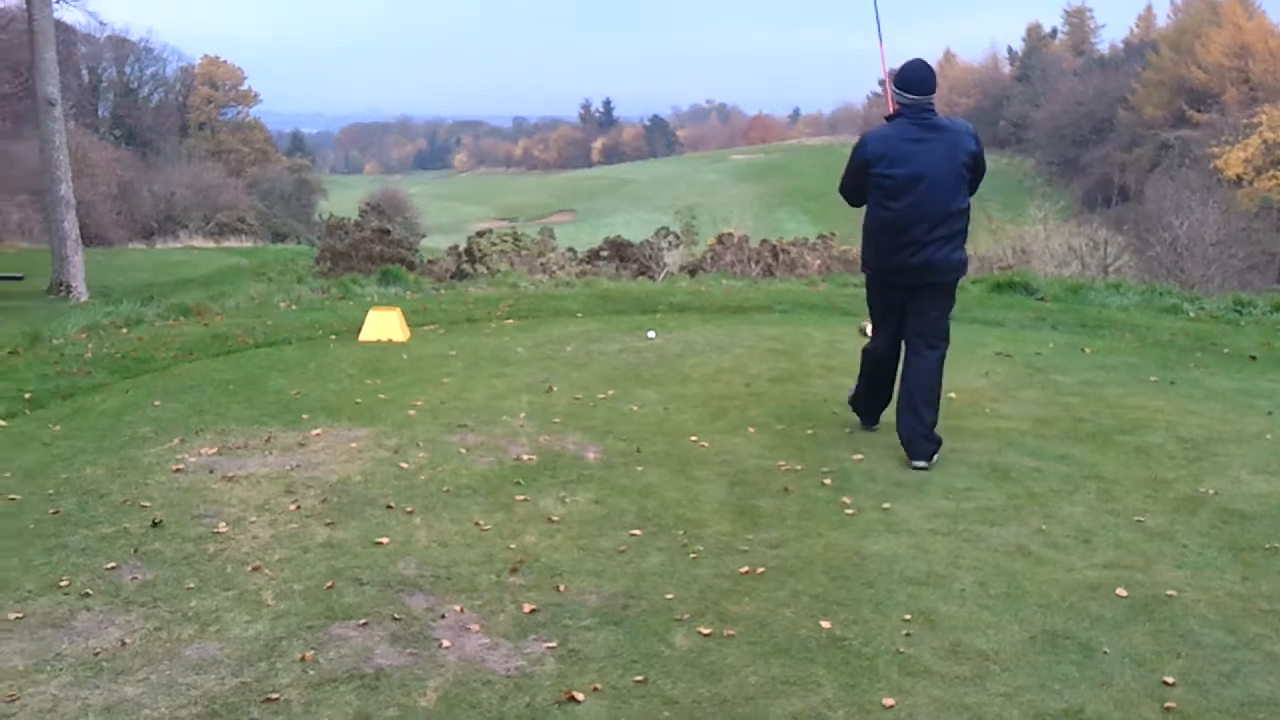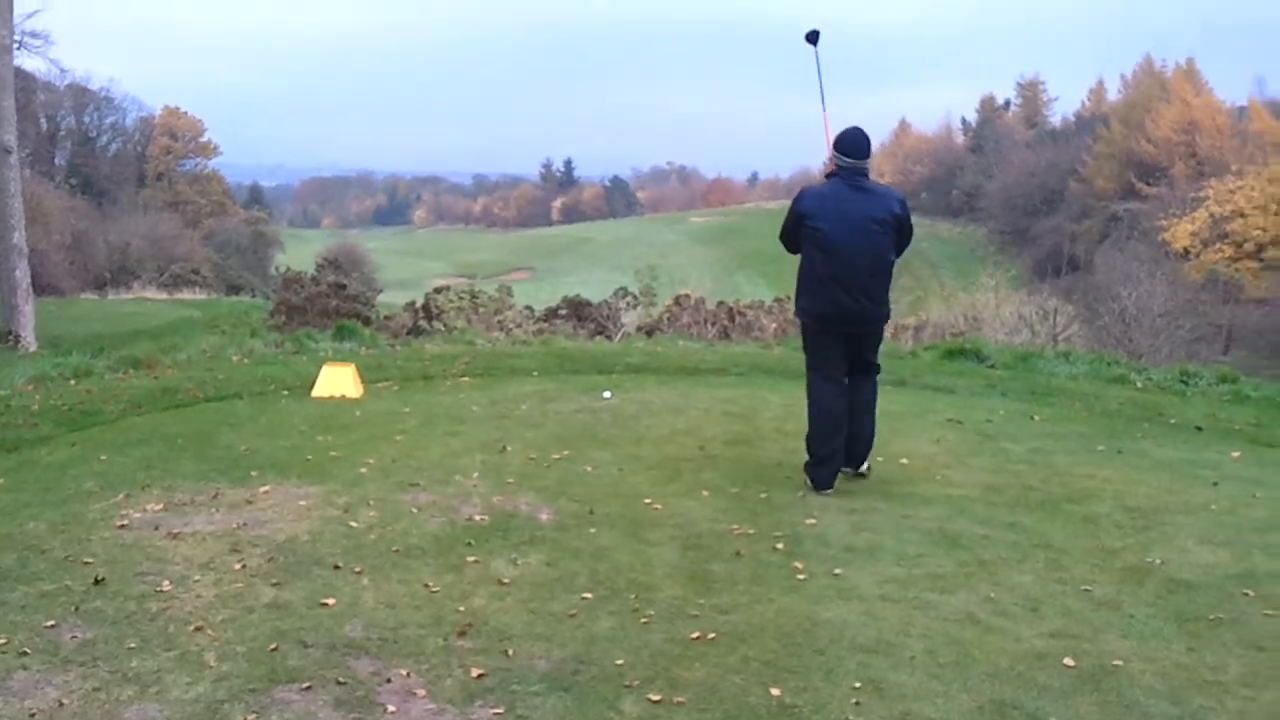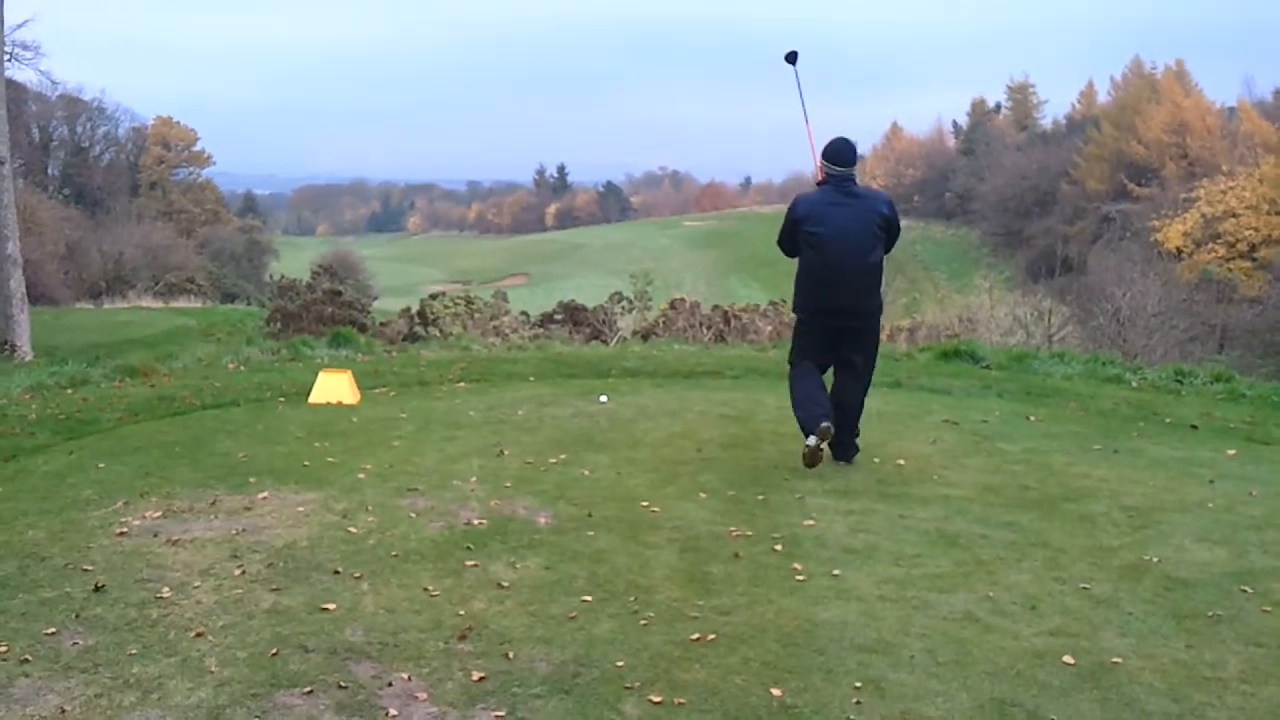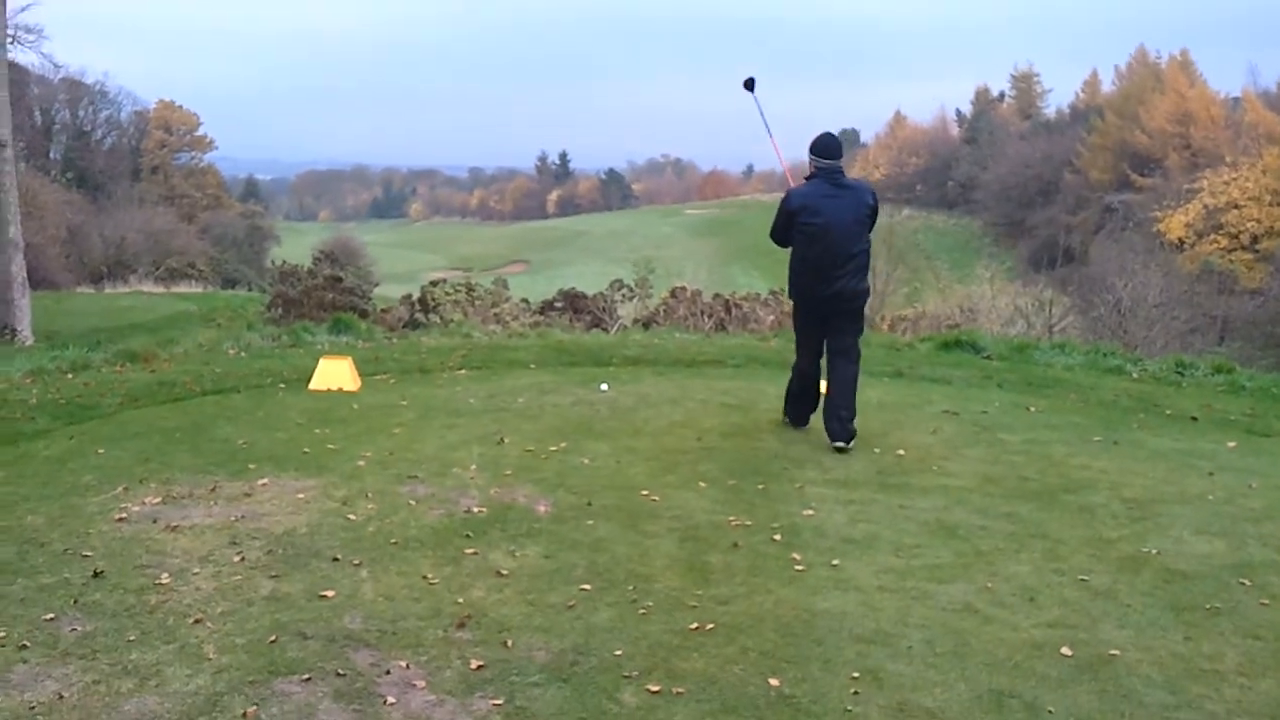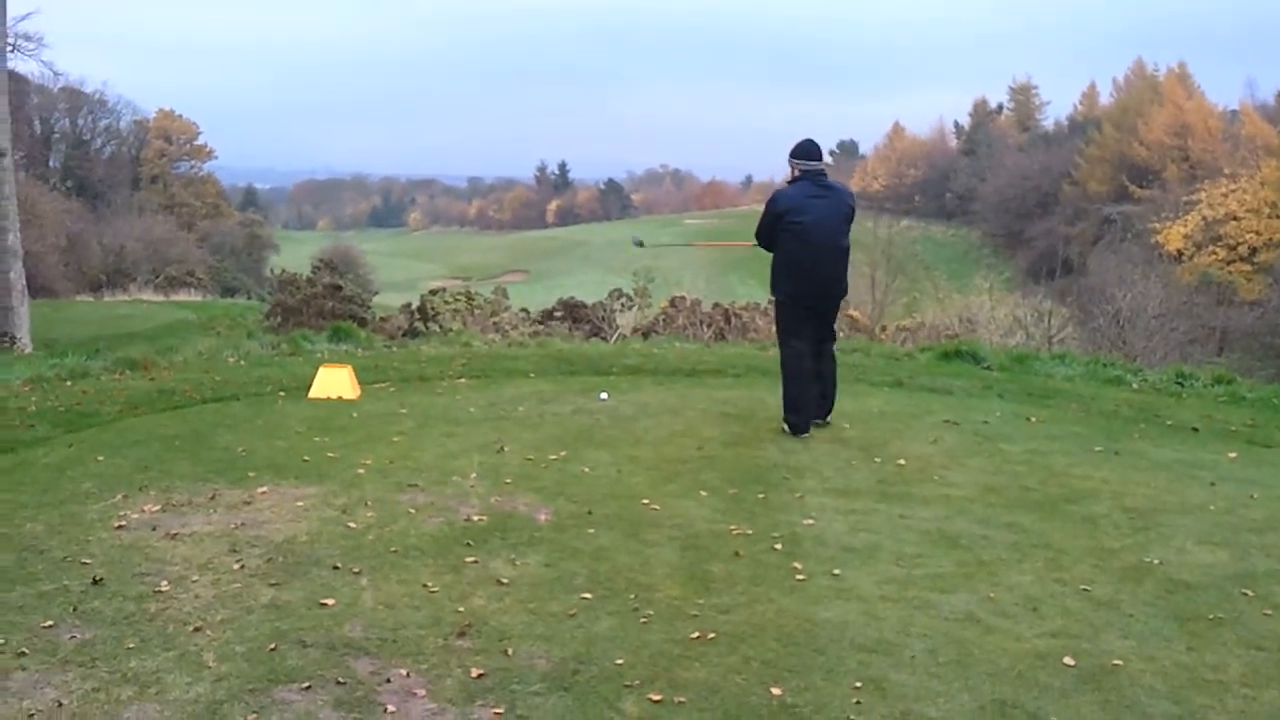
dt=0.4s
person 1, frame 1
left shoulder: (874, 141)
right shoulder: (965, 136)
left elbow: (851, 194)
right elbow: (972, 185)
left hip: (886, 262)
right hip: (940, 262)
left knee: (885, 337)
right knee: (927, 347)
left ankle: (867, 409)
right ankle: (920, 444)
person 1, frame 2
left shoulder: (809, 198)
right shoulder: (892, 200)
left elbow: (790, 242)
right elbow: (901, 245)
left hip: (820, 310)
right hip: (869, 311)
left knee: (825, 384)
right knee: (863, 377)
left ankle: (822, 472)
right ankle: (854, 457)
person 1, frame 3
left shoulder: (804, 205)
right shoulder: (881, 203)
left elbow: (787, 248)
right elbow: (889, 243)
left hip: (815, 307)
right hip: (863, 308)
left knee: (805, 365)
right knee: (852, 374)
left ankle: (818, 424)
right ankle: (844, 445)
person 1, frame 4
left shoulder: (797, 197)
right shoulder: (865, 193)
left elbow: (779, 237)
left hip: (809, 292)
right hip: (850, 292)
left knee: (807, 353)
right knee: (845, 357)
left ankle: (797, 414)
right ankle: (841, 430)
person 1, frame 5
left shoulder: (783, 198)
right shoulder: (845, 196)
left elbow: (764, 240)
left hip: (793, 289)
right hip: (831, 287)
left knee: (795, 351)
right knee: (824, 344)
left ankle: (798, 421)
right ankle: (821, 409)
